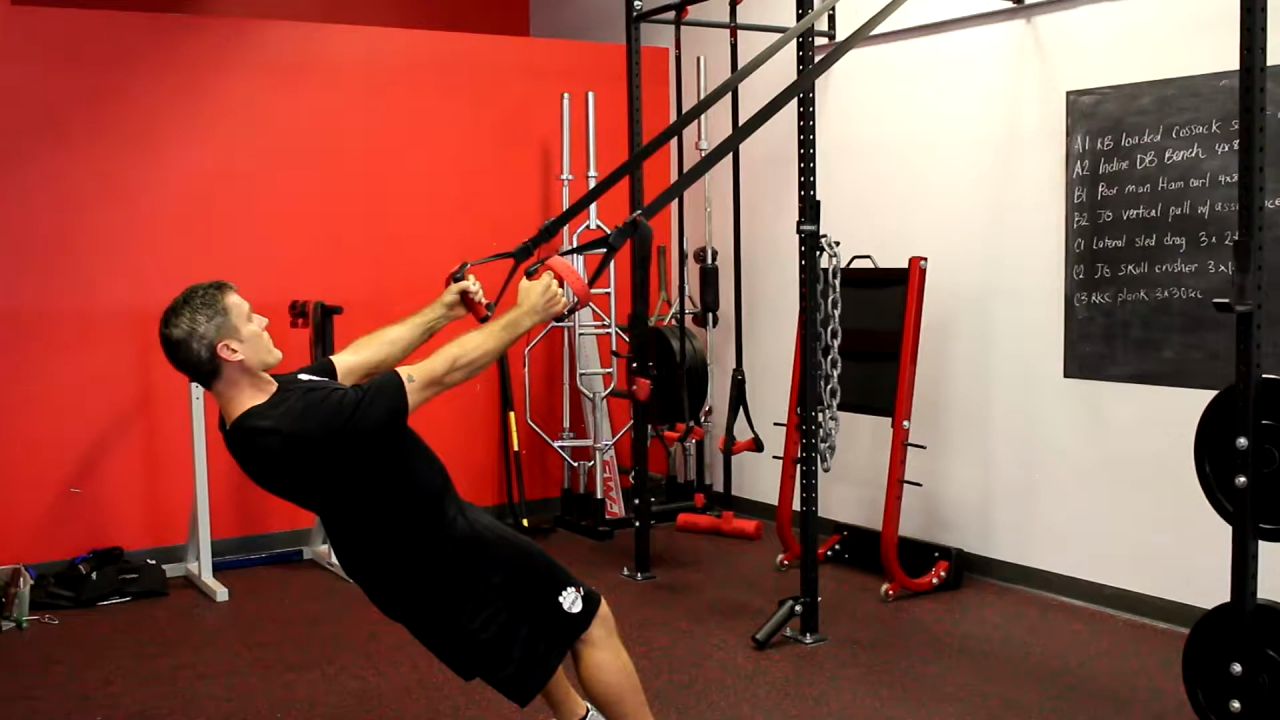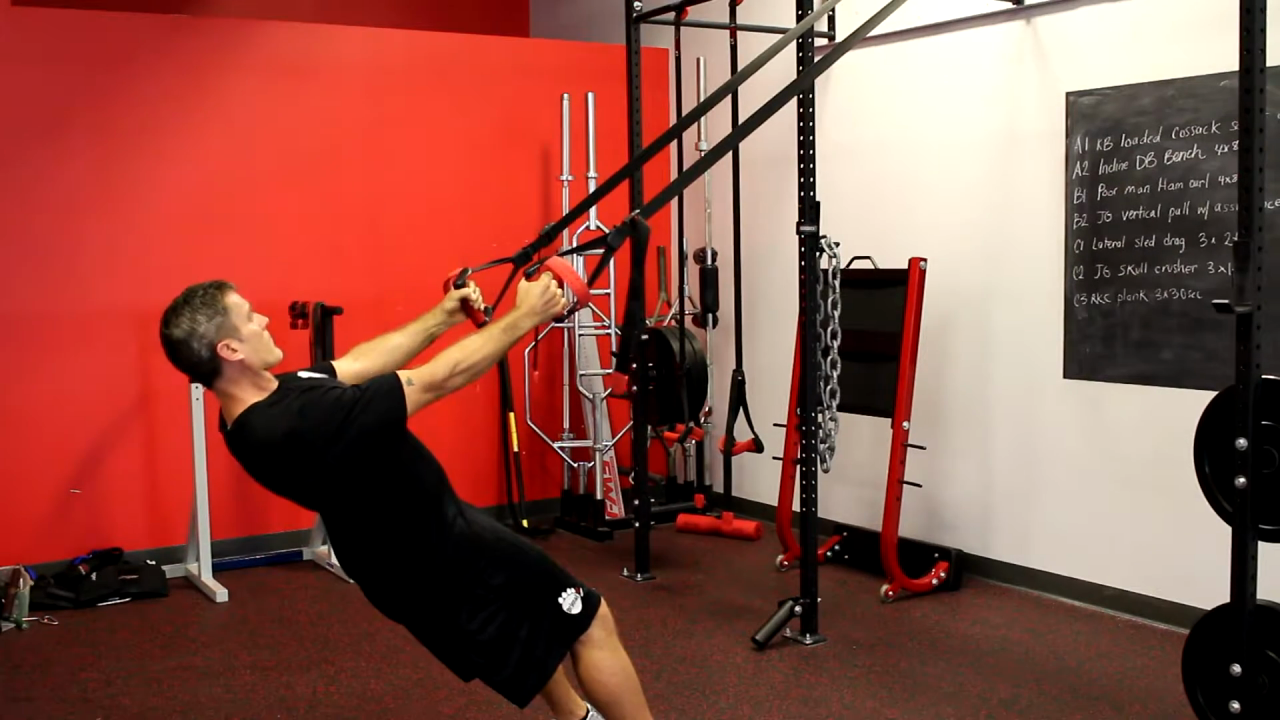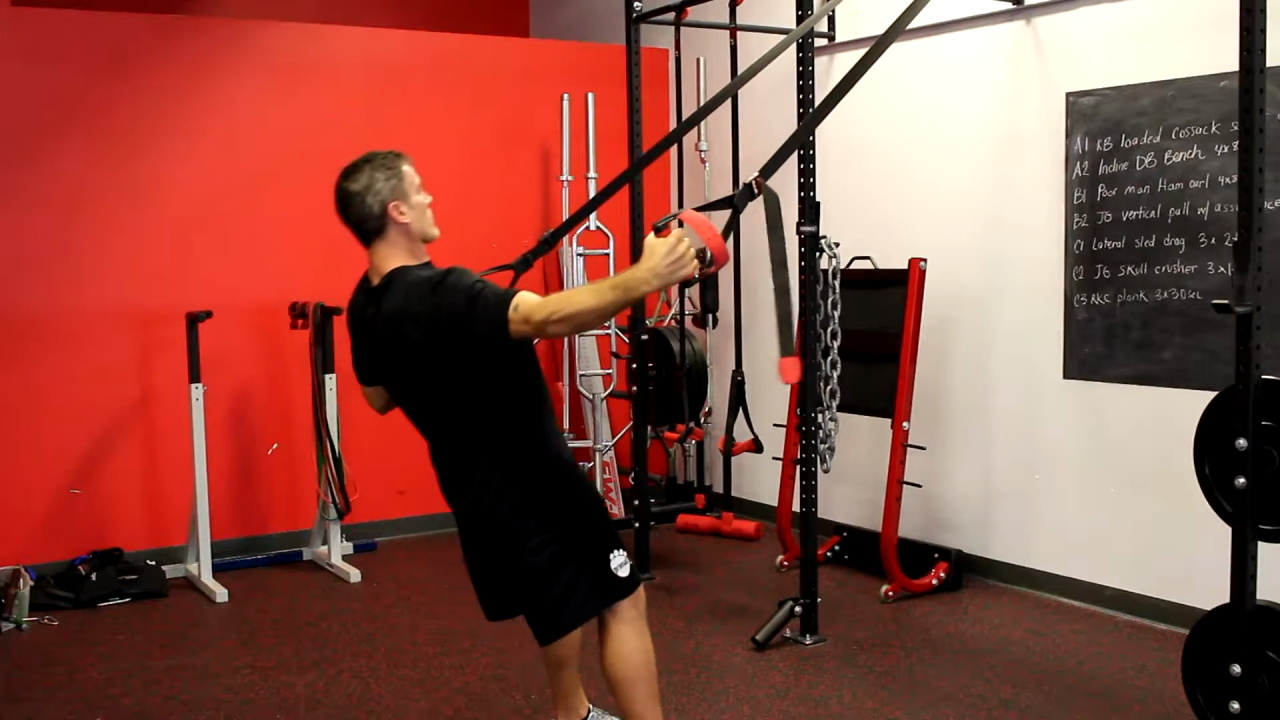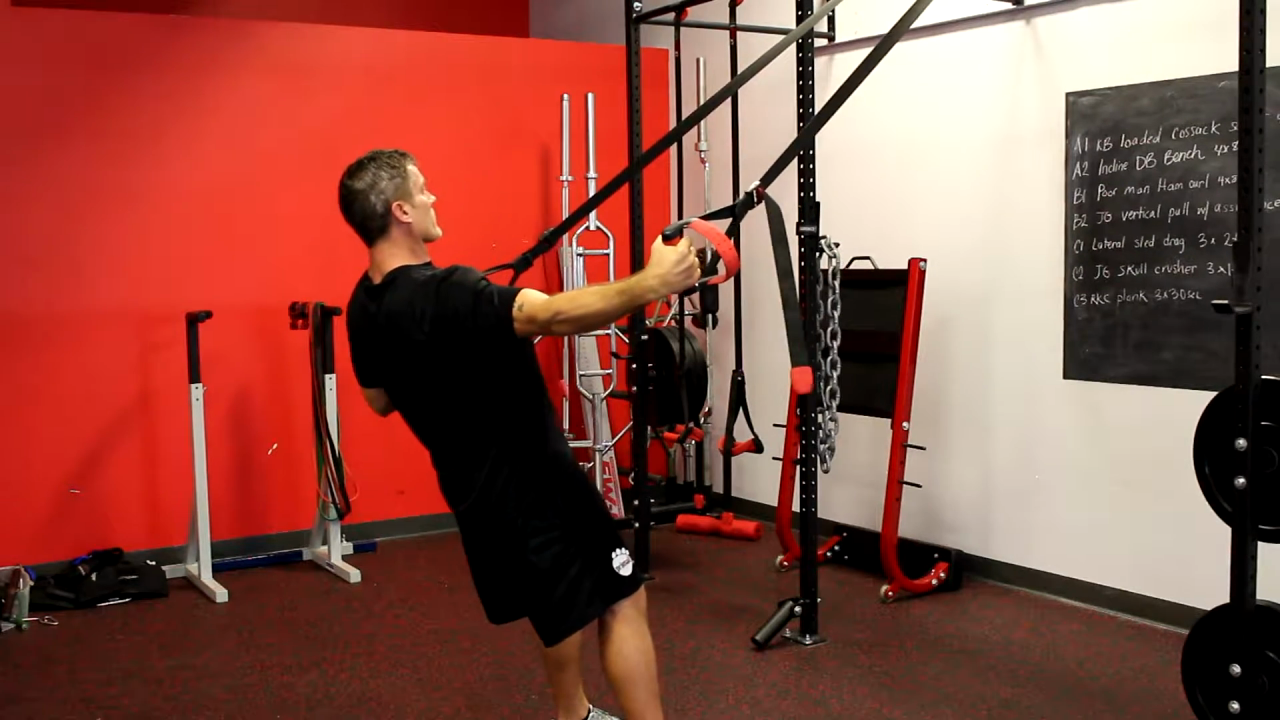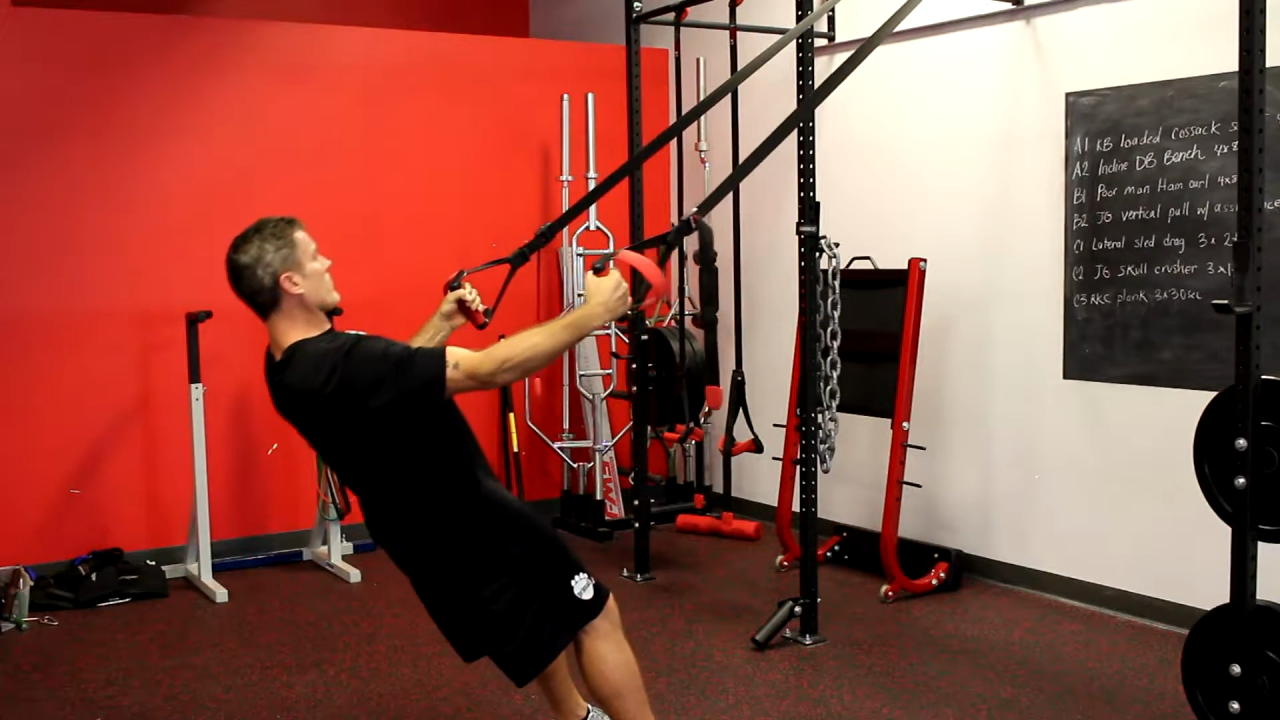
dt=1s
person 1, frame 1
left shoulder: (268, 403)
right shoulder: (309, 422)
left elbow: (360, 358)
right elbow: (441, 373)
left wrist: (442, 310)
right wrist: (526, 314)
left hip: (418, 544)
right hip: (445, 557)
left knee: (544, 618)
right knee: (593, 623)
person 1, frame 2
left shoulder: (263, 411)
right shoulder: (303, 421)
left elbow: (357, 370)
right elbow: (437, 382)
left wrist: (441, 318)
right wrist: (525, 316)
left hip: (411, 541)
right hip: (438, 558)
left knee: (544, 617)
right knee: (591, 624)
person 1, frame 3
left shoulder: (368, 305)
right shoulder: (439, 296)
left elbow: (379, 397)
right elbow: (547, 318)
right wrist: (648, 275)
left hip: (478, 482)
right hip: (526, 479)
left knee: (562, 594)
right knee: (622, 603)
person 1, frame 4
left shoulder: (366, 307)
right shoulder: (443, 294)
left elbow: (381, 400)
right elbow: (554, 315)
right wrist: (653, 282)
left hip: (478, 485)
right hip: (526, 480)
left knee: (564, 598)
right knee: (623, 603)
person 1, frame 5
left shoulder: (293, 365)
right shoulder: (342, 364)
right elbow: (488, 369)
left wrist: (441, 323)
right wrist: (591, 314)
left hip: (423, 524)
right hip: (463, 525)
left knee: (547, 614)
right knee: (597, 618)
